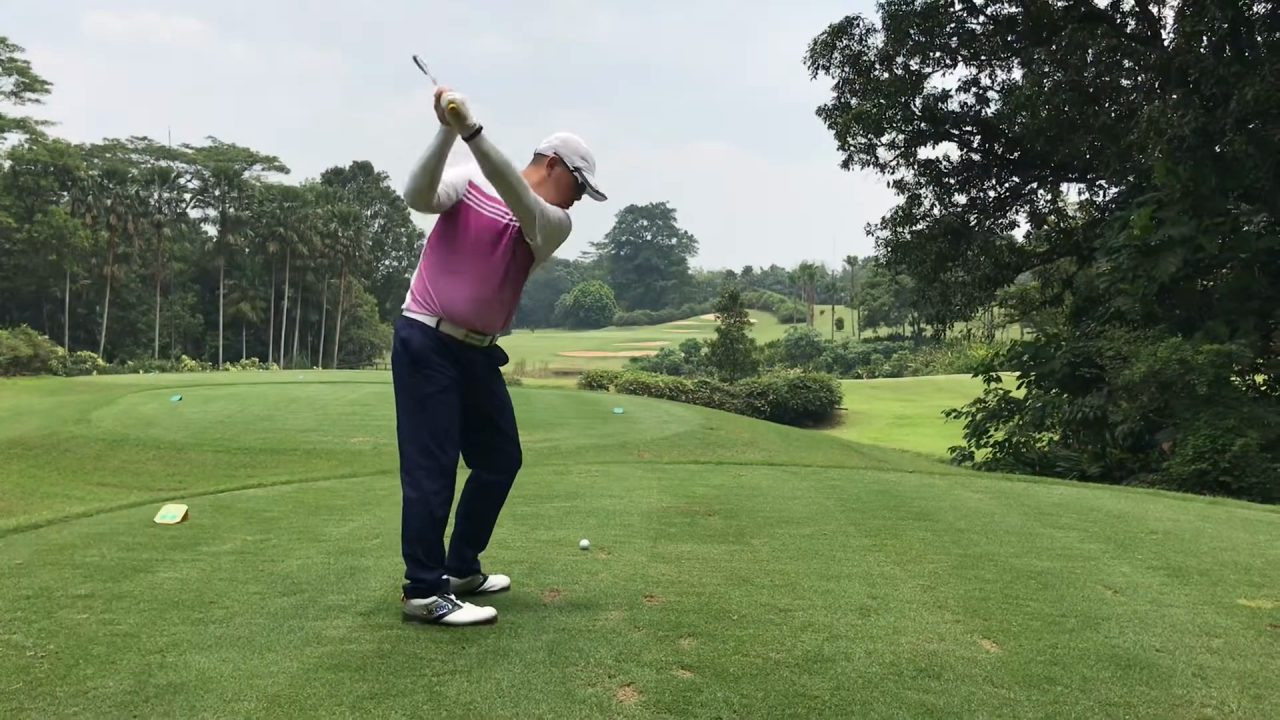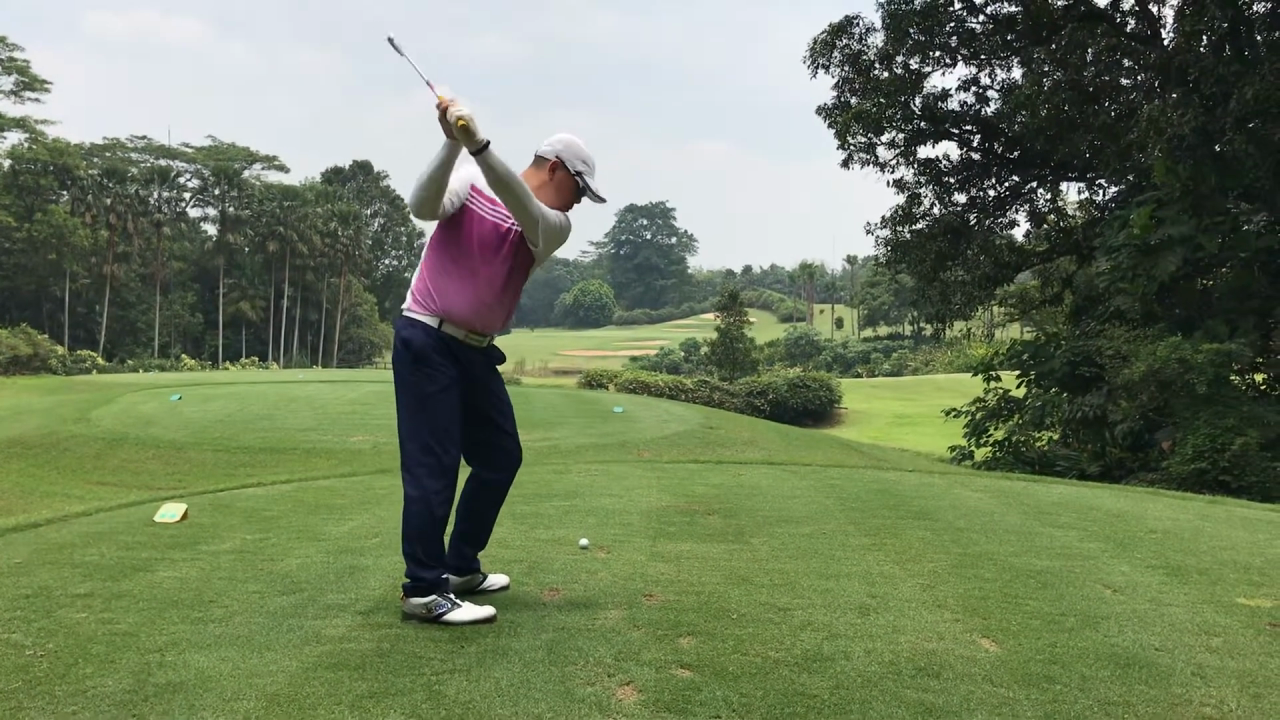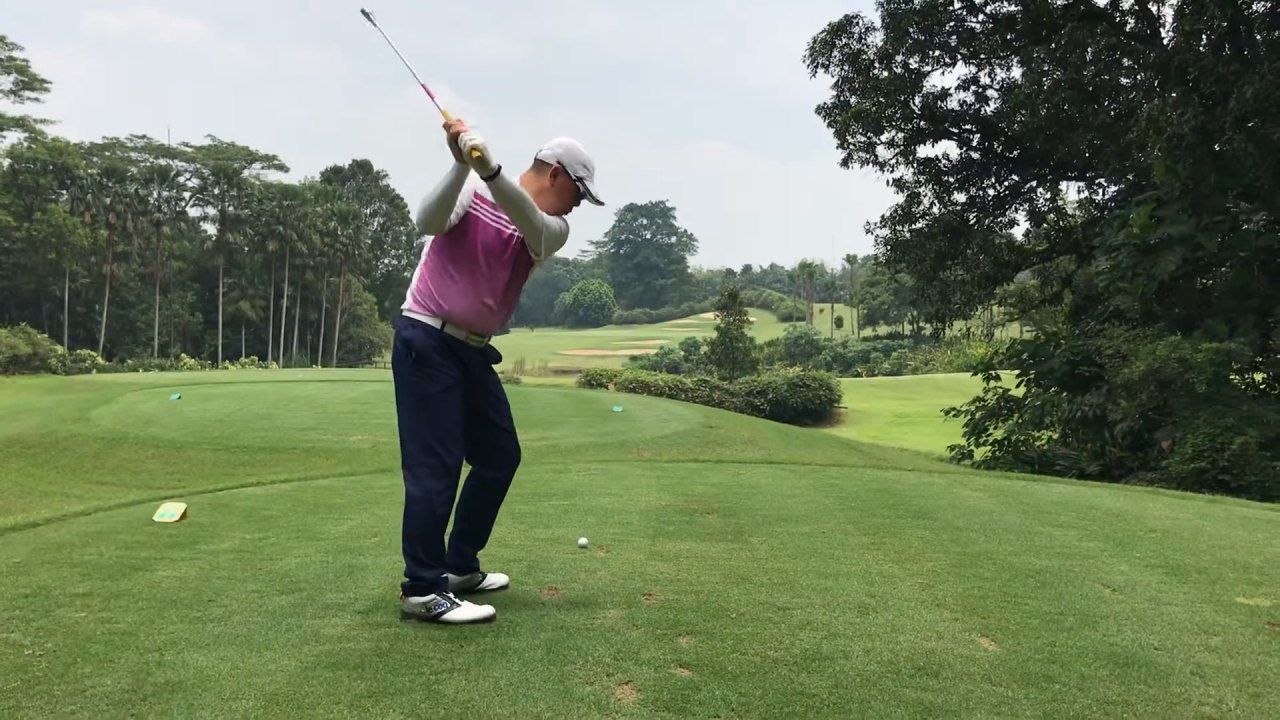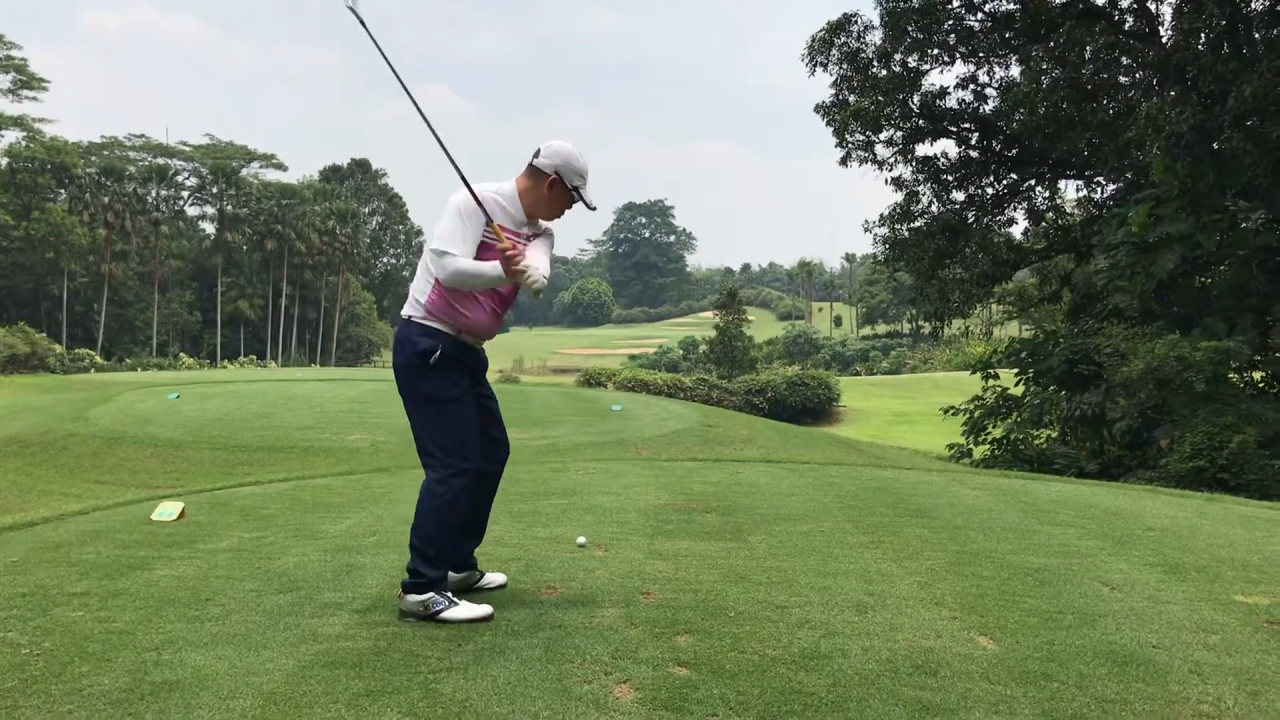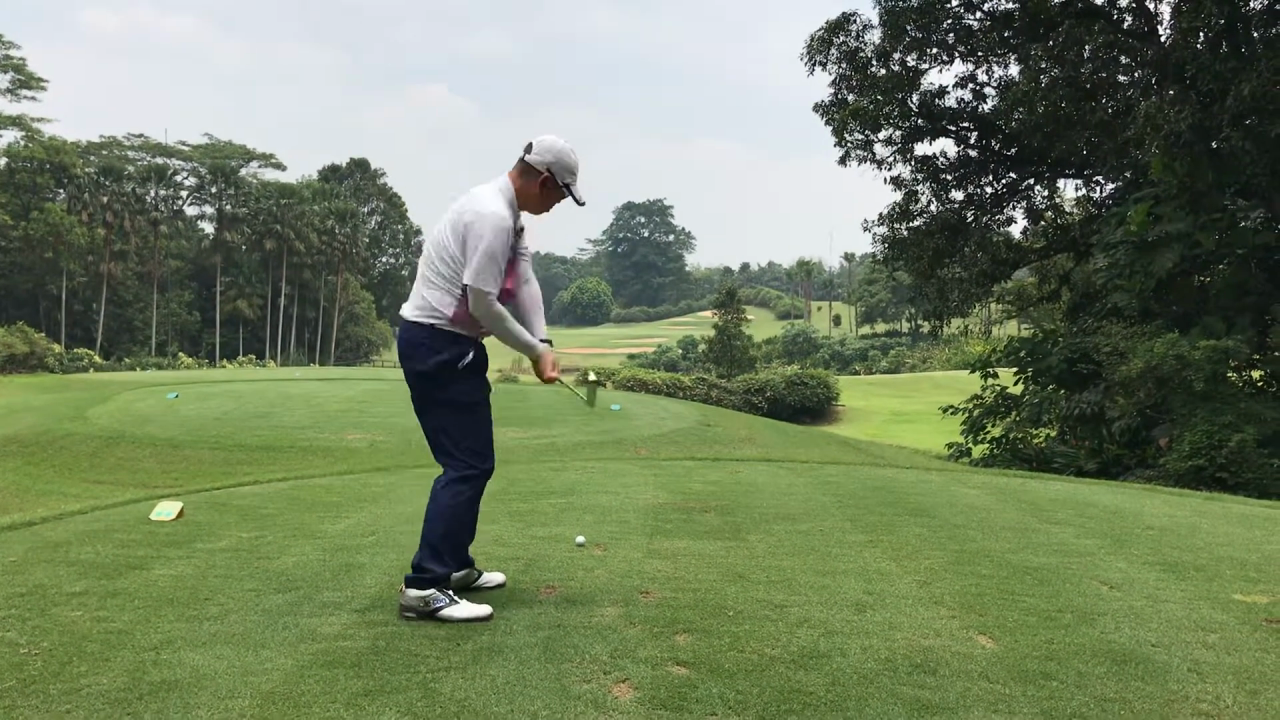
dt=0.1s
person 1, frame 1
left shoulder: (553, 224)
right shoulder: (467, 182)
left elbow: (517, 200)
right elbow: (417, 198)
left wrist: (472, 131)
right wrist: (447, 132)
left hip: (478, 353)
right hip: (426, 342)
left knee: (500, 460)
right knee: (432, 467)
left ankle: (460, 568)
right ankle: (424, 590)
person 1, frame 2
left shoulder: (553, 225)
right shoulder: (468, 182)
left elbow: (520, 205)
right elbow: (421, 206)
left wrist: (478, 142)
right wrist: (453, 143)
left hip: (476, 351)
right hip: (426, 342)
left knee: (500, 457)
right knee: (433, 466)
left ankle: (459, 567)
right ankle: (423, 590)
person 1, frame 3
left shoulder: (552, 229)
right shoulder: (471, 191)
left elbow: (525, 216)
right elbow: (427, 222)
left wrist: (489, 167)
right wrist: (462, 164)
left hip: (473, 352)
right hip: (426, 343)
left knee: (499, 457)
right knee: (435, 466)
left ankle: (458, 567)
right ankle: (423, 590)
person 1, frame 4
left shoulder: (540, 233)
right shoulder: (474, 203)
left elbow: (535, 278)
right elbow: (447, 270)
left wrist: (518, 266)
right wrist: (500, 270)
left hip: (456, 349)
right hip: (430, 346)
left knee: (488, 457)
right knee: (452, 465)
left ankle: (455, 565)
right ankle: (423, 588)
person 1, frame 5
left shoulder: (509, 220)
right shoulder: (487, 214)
left elbow: (524, 286)
right elbow: (483, 302)
left wrist: (543, 342)
right wrist: (532, 351)
left hip: (451, 347)
right hip: (439, 345)
left knee: (474, 457)
right knee: (468, 462)
left ankle: (452, 564)
right ankle: (424, 585)
